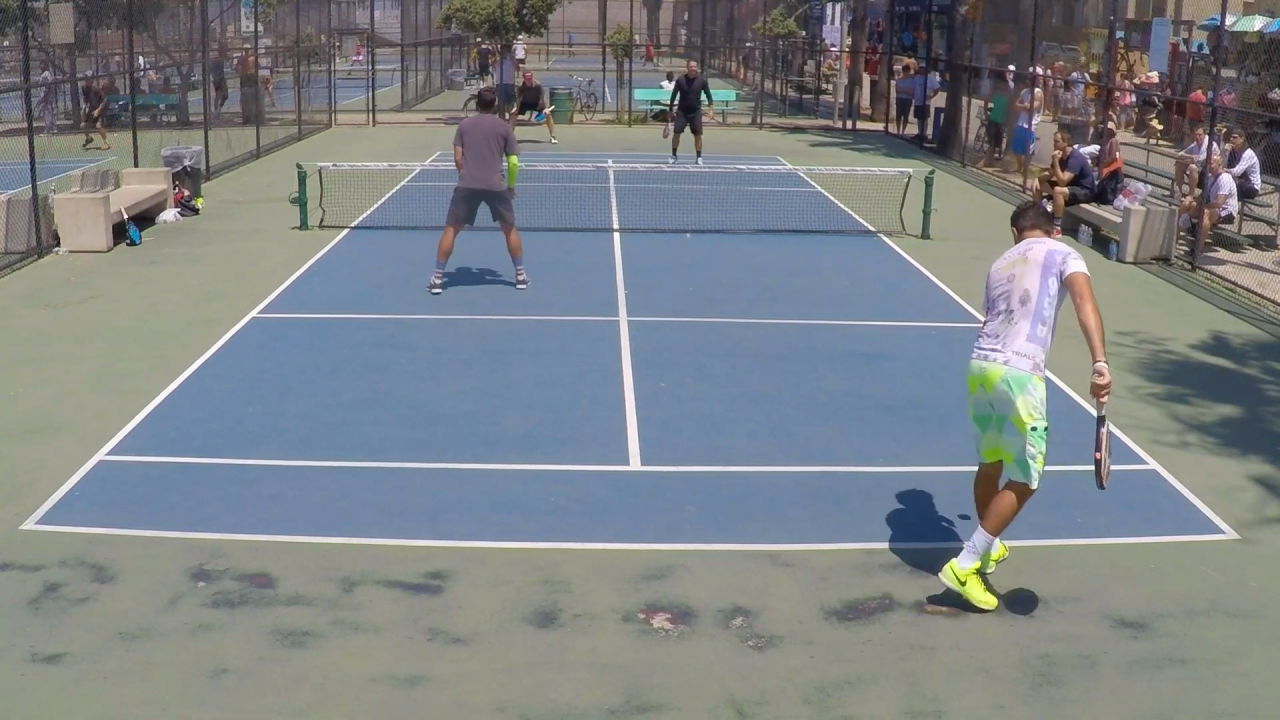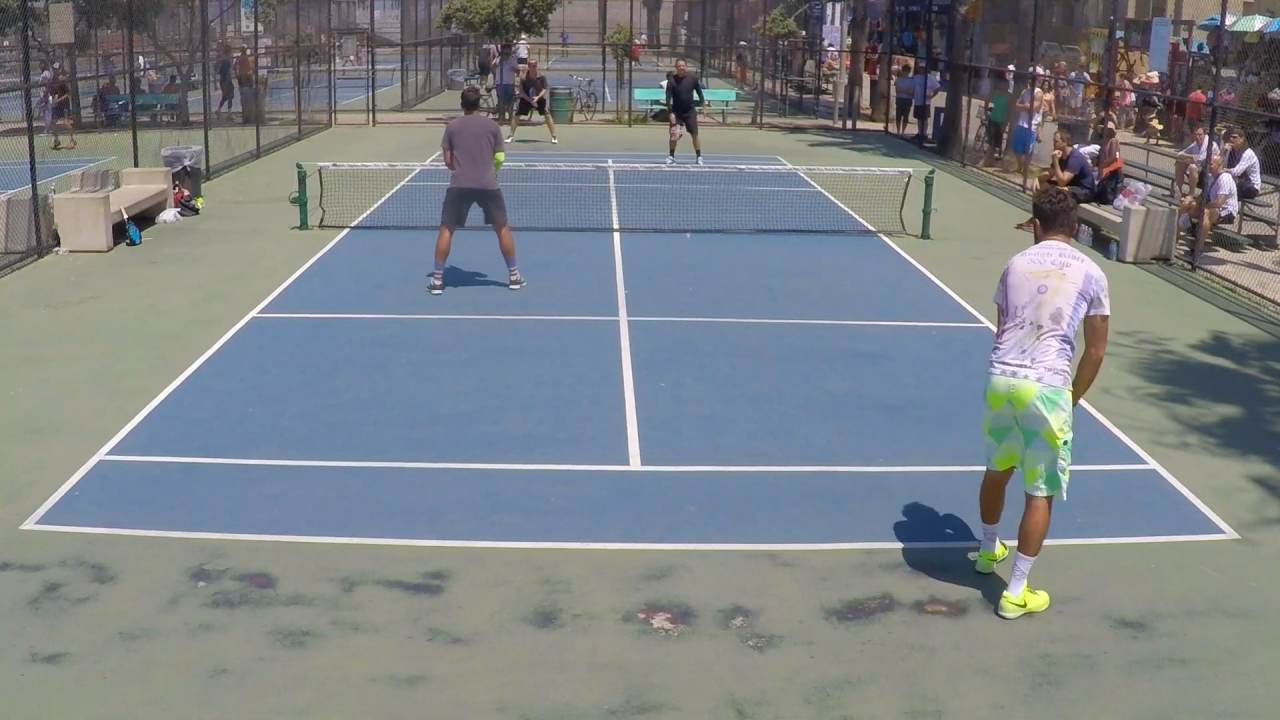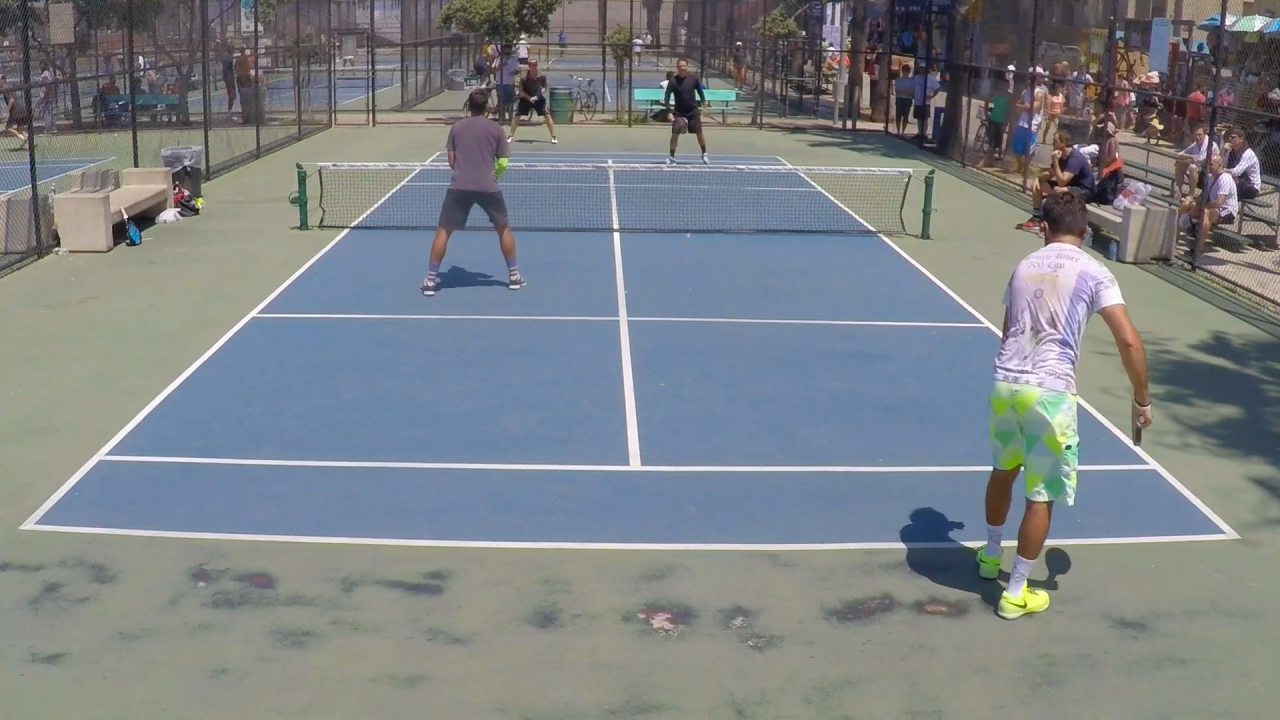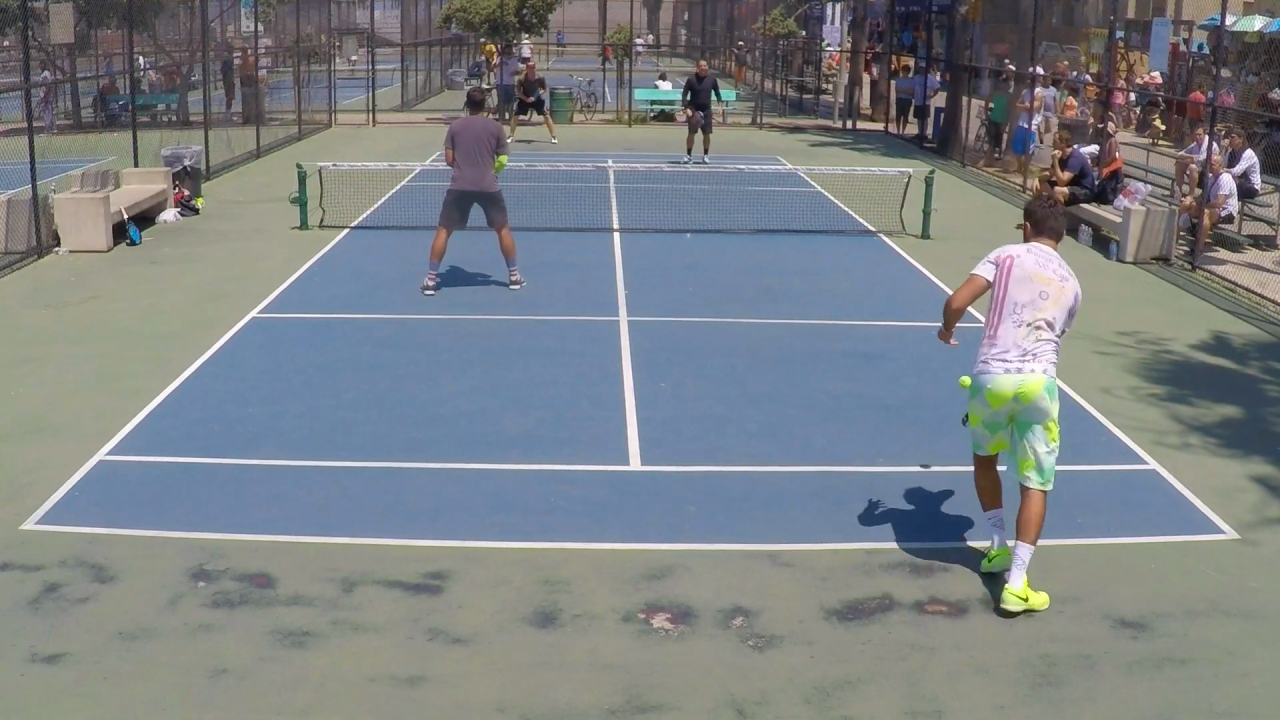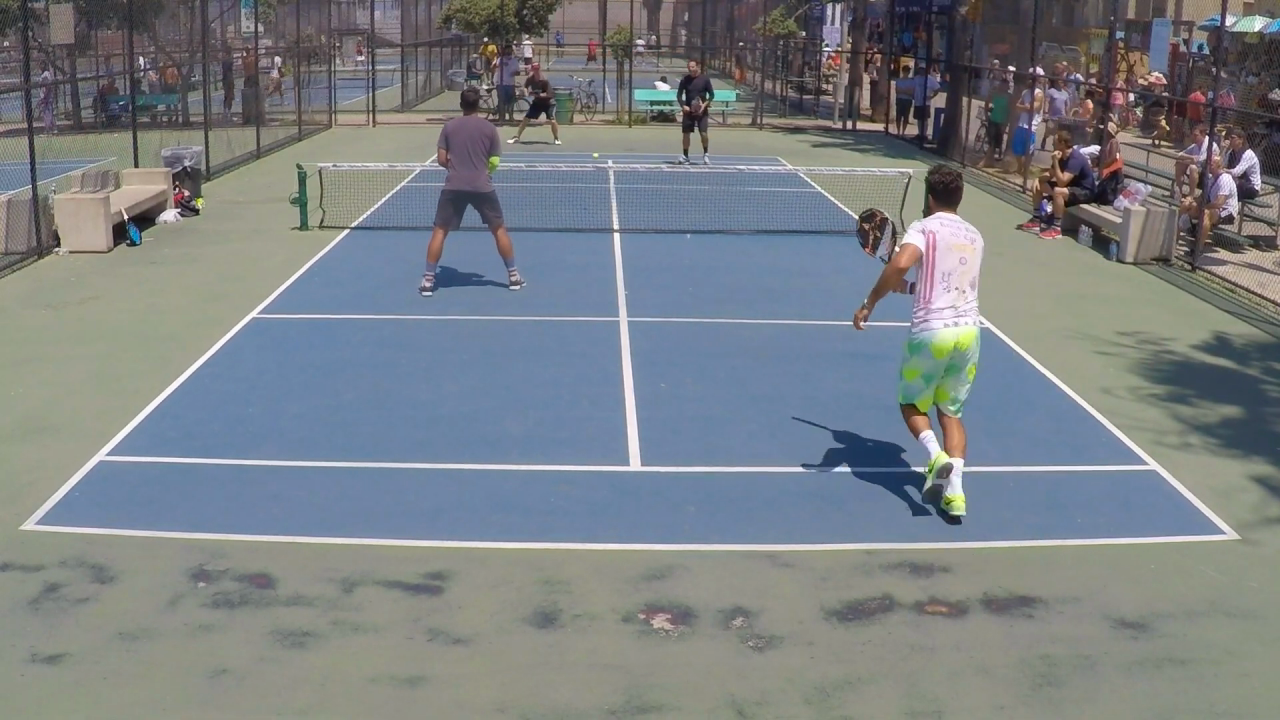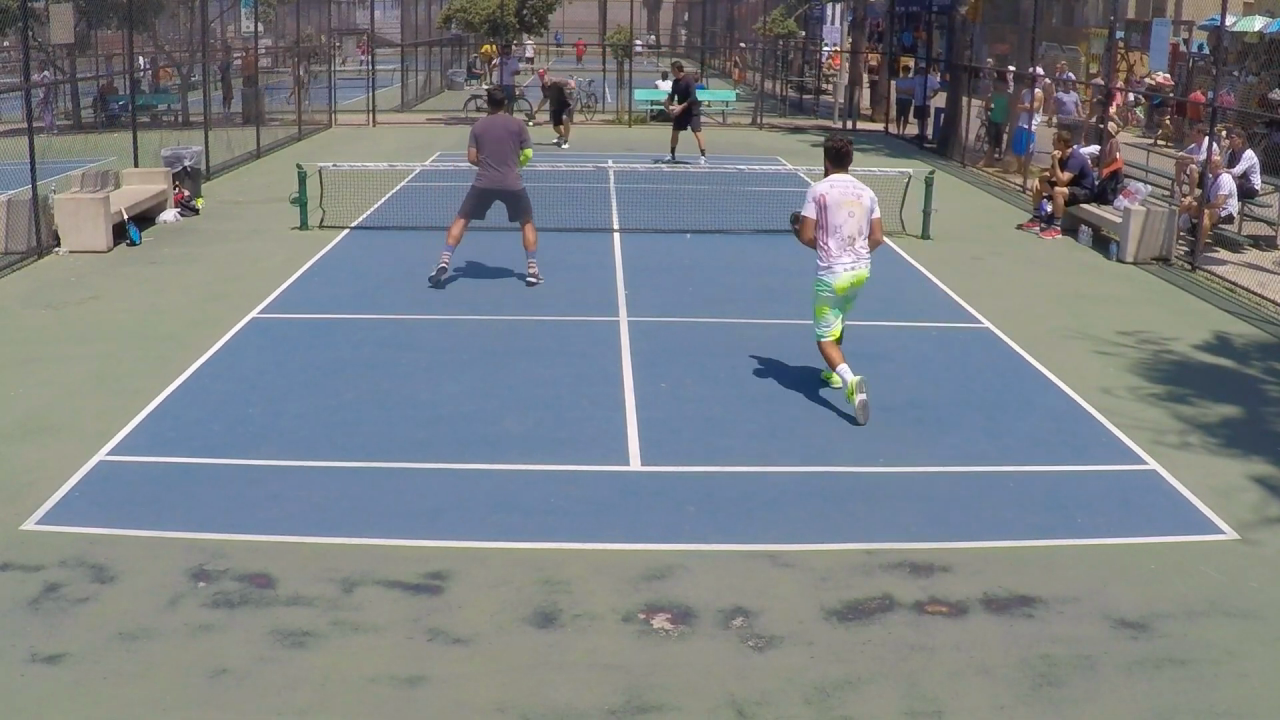
dt=0.5s
person 1, frame 1
left shoulder: (1000, 263)
right shoulder: (1061, 254)
right elbow: (1085, 303)
right wrist: (1100, 362)
left hip: (979, 365)
right hip: (1018, 373)
left knee: (990, 464)
right knee: (1022, 481)
left ankle: (990, 547)
right ankle: (964, 565)
person 1, frame 2
left shoulder: (1015, 264)
right shoulder: (1091, 274)
right elbow: (1095, 353)
right wrist: (1072, 399)
left hip: (1000, 380)
right hip: (1046, 388)
left knee: (997, 471)
right knee: (1040, 493)
left ankle: (988, 551)
right ankle: (1016, 593)
person 1, frame 3
left shoulder: (1023, 266)
right shoulder: (1093, 272)
right elbow: (1129, 342)
right wrist: (1142, 402)
left hip: (1003, 384)
right hip: (1049, 393)
left knee: (1002, 472)
right knee: (1041, 496)
left ankle: (991, 555)
right ankle: (1016, 593)
person 1, frame 4
left shoulder: (1006, 255)
right shoulder: (1072, 283)
left elbow: (956, 304)
left wrist: (947, 330)
left hip: (992, 376)
right hip: (1039, 383)
left knee: (985, 458)
right knee: (1036, 484)
left ankle: (998, 550)
right ankle: (1017, 586)
person 1, frame 5
left shoulder: (923, 228)
right shoulder: (975, 238)
left elbow: (899, 266)
left wrist: (868, 305)
right wrist: (911, 287)
left hip: (930, 332)
right hip: (969, 332)
left knee: (912, 406)
right knee: (950, 413)
left ankle: (937, 460)
right ankle: (955, 494)
person 1, frame 6
left shoulder: (818, 191)
right shoulder: (867, 193)
left elbow: (807, 237)
right elbow: (877, 239)
left hip: (831, 274)
right hip: (861, 272)
left knee: (825, 341)
right knee: (835, 321)
left ankle: (852, 380)
right ankle: (837, 372)
person 2, frame 1
left shoulder: (464, 124)
right shoulder: (504, 127)
left elbow: (458, 158)
right elbow: (513, 162)
right wrist: (511, 185)
left hip: (467, 184)
right hip: (495, 185)
left knee: (451, 229)
right knee: (510, 229)
left ankle: (437, 279)
right ankle: (520, 275)
person 2, frame 2
left shoulder: (452, 126)
right shoulder: (492, 126)
left elbow: (448, 161)
right elbow: (500, 158)
left hip: (459, 185)
right hip: (488, 185)
left knee: (446, 229)
right knee: (502, 228)
left ankle: (437, 280)
right ankle: (514, 275)
person 2, frame 3
left shoulder: (457, 128)
right shoulder: (496, 129)
left elbow: (451, 161)
right elbow: (503, 163)
left hip: (459, 186)
right hip: (488, 187)
left knee: (444, 231)
right knee: (503, 229)
left ankle: (430, 280)
right ankle: (514, 276)
person 2, frame 4
left shoulder: (455, 127)
right shoulder: (495, 128)
left elbow: (449, 160)
right elbow: (503, 161)
left hip: (459, 187)
right hip: (488, 187)
left knee: (444, 231)
right knee: (503, 229)
left ankle: (431, 280)
right ankle: (514, 276)
person 2, frame 5
left shoulder: (449, 126)
right shoulder: (489, 128)
left elbow: (441, 160)
right elbow: (494, 162)
left hip: (453, 187)
right hip: (482, 187)
left knee: (439, 231)
right knee: (499, 230)
left ankle: (428, 280)
right ankle: (513, 277)
person 2, frame 6
left shoulder: (478, 126)
right shoulder: (517, 124)
left elbow: (472, 158)
right elbow: (527, 155)
left hip: (483, 184)
right hip: (512, 185)
left knee: (461, 220)
right knee: (527, 224)
left ankle: (444, 263)
right ankle: (532, 271)
